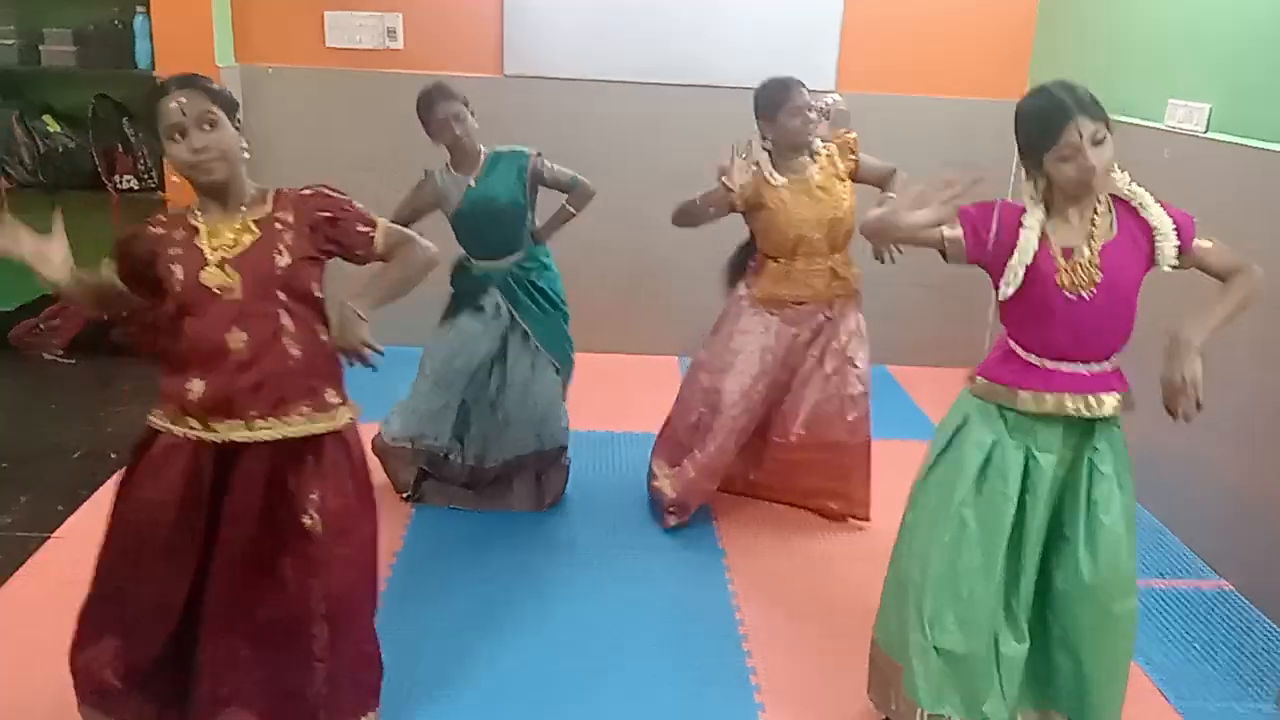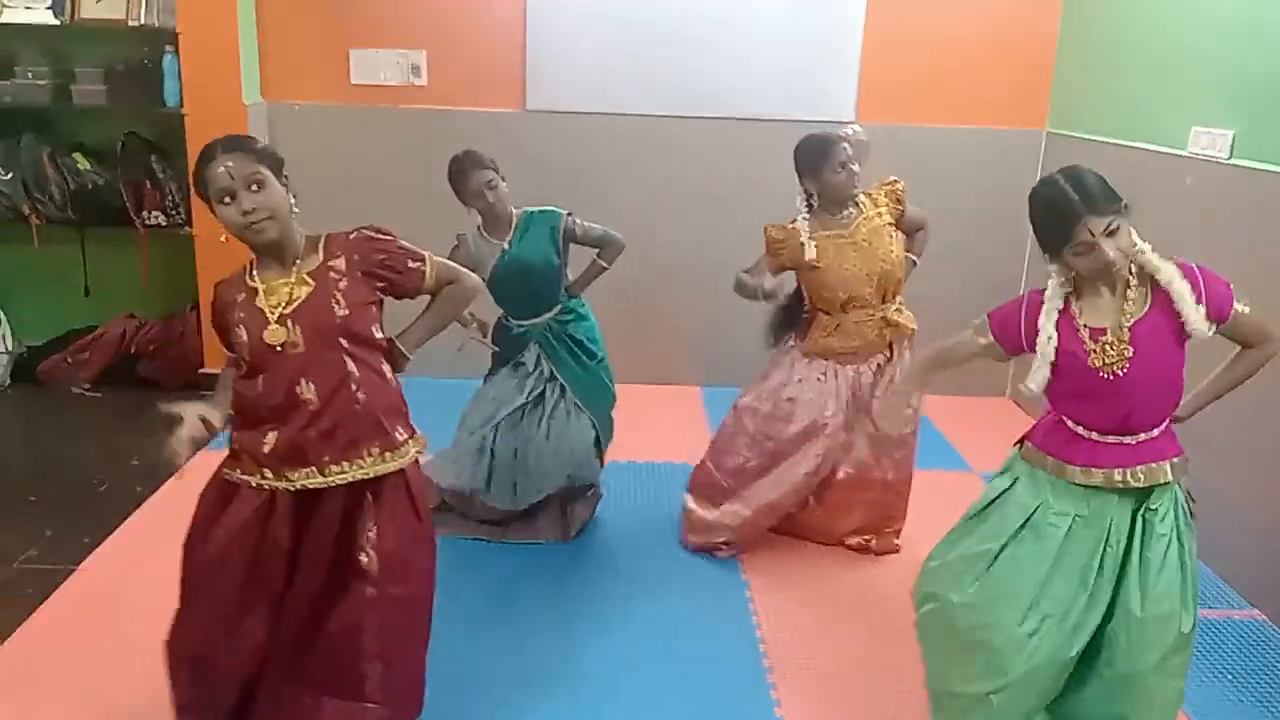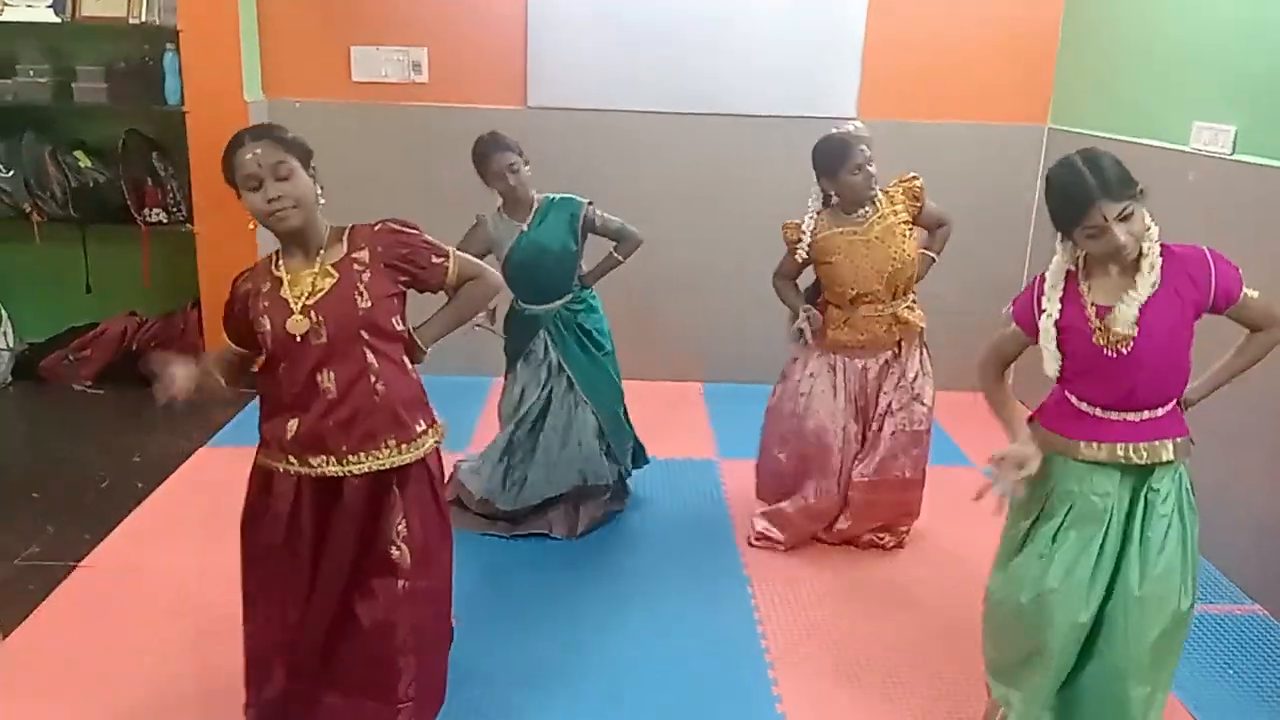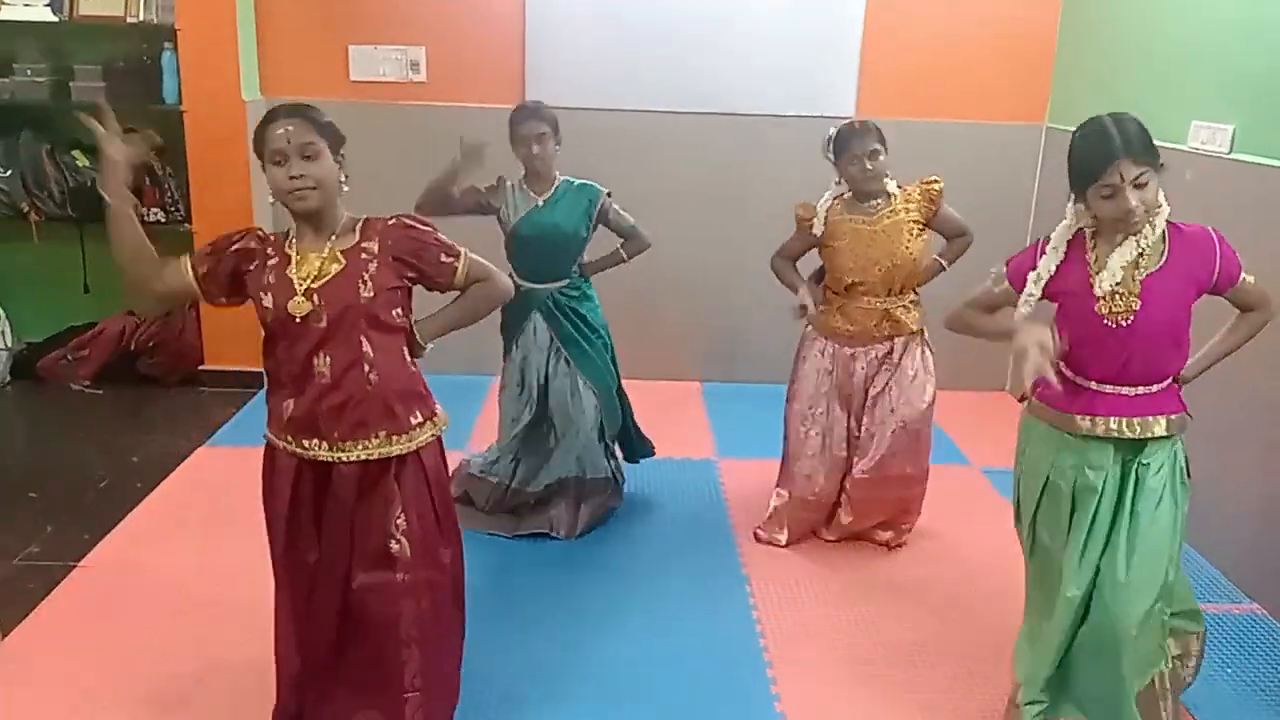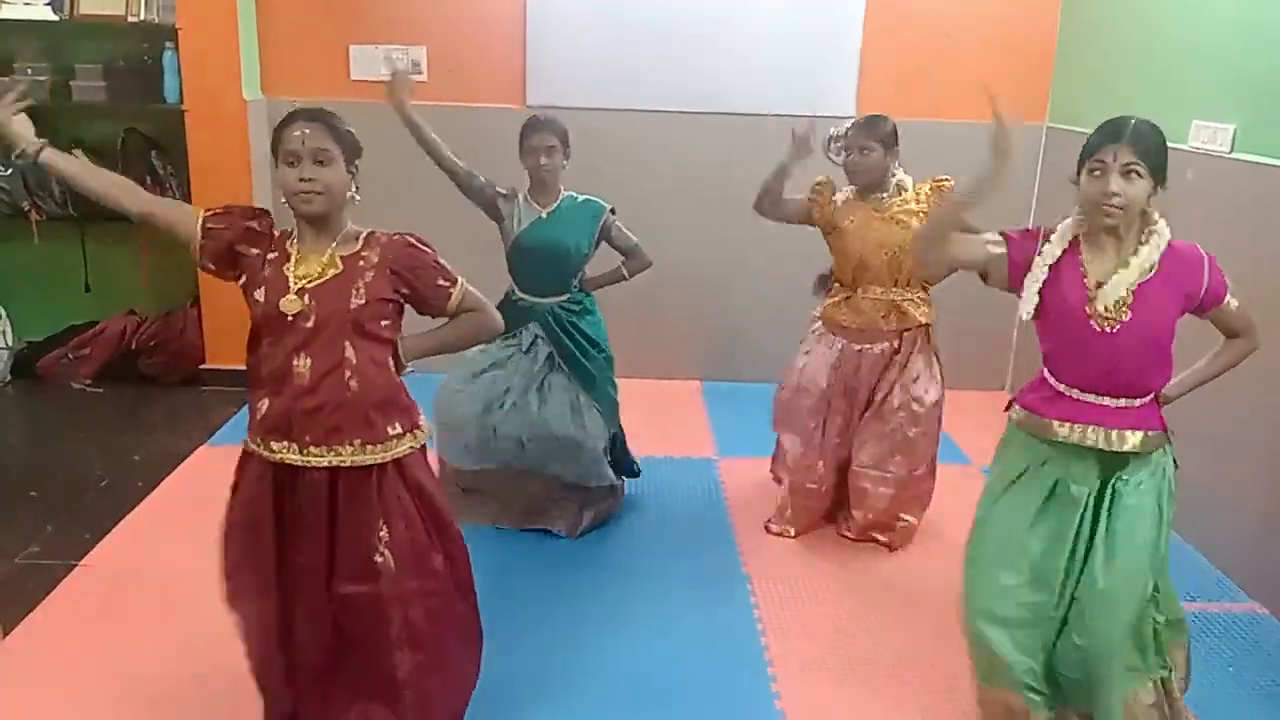
dt=0.2s
person 1, frame 1
left shoulder: (307, 210)
right shoulder: (159, 238)
left elbow: (420, 252)
right elbow: (123, 305)
left wrist: (356, 305)
right wrist: (65, 275)
left hip: (304, 441)
right hip: (194, 448)
left knee: (313, 593)
right knee: (159, 598)
person 1, frame 2
left shoulder: (359, 254)
right shoulder: (230, 299)
left elbow: (464, 284)
left wrist: (397, 348)
right wrist: (209, 413)
left hip: (370, 481)
right hip: (266, 492)
left knee: (366, 636)
right knee: (235, 633)
person 1, frame 3
left shoulder: (383, 245)
right shoulder: (251, 290)
left elbow: (486, 280)
right elbow: (240, 362)
left wrist: (417, 340)
right wrist: (195, 376)
left hip: (393, 471)
right hip: (296, 482)
left knee: (391, 624)
right knee: (292, 626)
person 1, frame 4
left shoulder: (395, 239)
right shoulder: (251, 257)
left elbow: (496, 286)
right elbow: (149, 282)
left wrist: (418, 332)
right wrist: (116, 185)
left hip: (392, 459)
right hip: (303, 465)
left knee: (396, 609)
right knee: (314, 611)
person 1, frame 5
left shoulder: (395, 255)
right shoulder: (253, 245)
left elbow: (485, 319)
right elbow: (144, 205)
left wrist: (400, 349)
left hip: (374, 468)
right hip: (278, 469)
left knee: (389, 616)
right knee: (288, 612)
person 2, frame 1
left shoulder: (1148, 222)
right shoulder: (1002, 226)
left elbow: (1246, 275)
right elbow: (873, 229)
left wrist: (1190, 342)
right wrist: (902, 219)
left hip: (1091, 434)
right hip: (1000, 424)
left knee: (1093, 593)
right knee: (957, 580)
person 2, frame 2
left shoulder: (1184, 286)
right shoulder: (1037, 314)
right elbow: (939, 359)
left wrist: (1189, 403)
left hip: (1147, 501)
right hip: (1052, 488)
left knee: (1142, 656)
right knee: (977, 612)
person 2, frame 3
left shoulder: (1198, 270)
right shoulder: (1050, 292)
right elbow: (993, 367)
left wrist: (1197, 390)
right wrist: (1020, 440)
left hip: (1154, 478)
right hip: (1064, 469)
left knee: (1137, 632)
right knee: (1047, 613)
person 2, frame 4
left shoulder: (1197, 248)
right shoulder: (1054, 256)
left elbow: (1260, 309)
right elbow: (960, 315)
left wrist: (1188, 370)
right wrist: (1020, 330)
left hip: (1148, 455)
right hip: (1060, 443)
left knee: (1127, 605)
right knee: (1063, 591)
person 2, frame 5
left shoulder: (1186, 266)
right shoulder: (1039, 254)
left elbow: (1245, 337)
right elbow: (925, 256)
left wrist: (1172, 387)
right wrist: (987, 181)
left hip: (1131, 469)
right hip: (1041, 454)
left knee: (1105, 617)
right knee: (1006, 597)
person 3, frame 1
left shoulder: (838, 158)
right shoulder: (752, 177)
left elbow: (893, 175)
right elbow: (681, 217)
right wrist: (723, 199)
left hip: (833, 308)
right hip: (768, 308)
left knee: (838, 403)
right knee: (727, 396)
left ankle: (826, 491)
right ankle: (682, 484)
person 3, frame 2
left shoulder: (883, 206)
right shoulder: (796, 239)
left elbow: (920, 228)
right elbow: (743, 280)
left wrist: (907, 267)
right wrist: (760, 285)
left hip: (885, 354)
right hip: (824, 357)
left knee: (884, 446)
right knee: (771, 434)
left ankle: (858, 526)
right ankle: (720, 521)
person 3, frame 3
left shoulder: (902, 202)
right shoulder: (815, 233)
left elbow: (944, 226)
right elbow: (781, 279)
left wrist: (921, 266)
right wrist: (800, 310)
left hip: (898, 350)
right hip: (835, 351)
left knee: (897, 445)
right knee: (816, 439)
left ankle: (868, 522)
right ankle: (791, 518)
person 3, frame 4
left shoulder: (918, 203)
right shoulder: (825, 217)
left elbow: (963, 236)
right elbow: (781, 260)
left wrist: (930, 270)
right wrist: (803, 289)
left hip: (897, 345)
right hip: (834, 342)
left knee: (895, 438)
right knee: (817, 434)
left ankle: (872, 520)
right ankle: (799, 515)
person 3, frame 5
left shoulder: (925, 200)
right shoulder: (832, 204)
right elbow: (765, 206)
right wrist: (790, 162)
left hip: (904, 341)
right hip: (841, 336)
left knee: (897, 433)
right knee: (805, 415)
left ankle: (878, 518)
right ankle: (803, 508)
person 4, frame 1
left shoulder: (520, 163)
right shoulder: (437, 184)
left elbow: (583, 190)
right elbow: (394, 228)
left wrist: (543, 232)
left hip: (530, 286)
right hip: (478, 292)
left knee: (534, 386)
right knee: (454, 383)
left ankle: (531, 477)
right ankle: (457, 471)
person 4, frame 2
left shoulder: (551, 222)
right shoulder: (470, 249)
left elbow: (614, 243)
left wrist: (576, 287)
right wrist: (470, 322)
left hip: (569, 339)
right hip: (518, 346)
left knee: (572, 436)
right knee: (489, 434)
left ankle: (562, 509)
right ankle: (492, 507)
person 4, frame 3
left shoulder: (570, 210)
right shoulder: (488, 230)
left elbow: (632, 238)
left wrist: (591, 277)
left hip: (579, 329)
right hip: (530, 333)
left knee: (584, 424)
right knee: (526, 427)
left ankle: (580, 503)
right ankle: (517, 499)
person 4, frame 4
left shoulder: (586, 196)
right shoulder: (501, 196)
left elbow: (640, 240)
right elbow: (427, 207)
left wrist: (590, 267)
right wrist: (461, 167)
left hip: (574, 316)
right hip: (525, 316)
left knee: (578, 409)
right knee: (526, 413)
left ankle: (580, 498)
right ankle: (523, 492)
person 4, frame 5
left shoulder: (591, 213)
right shoulder: (504, 205)
left elbow: (641, 259)
right elbow: (453, 166)
left wrist: (588, 282)
right wrist: (406, 112)
left hip: (572, 330)
right hip: (520, 329)
left knee: (575, 425)
right knee: (463, 402)
left ankle: (583, 501)
right ankle: (504, 492)
